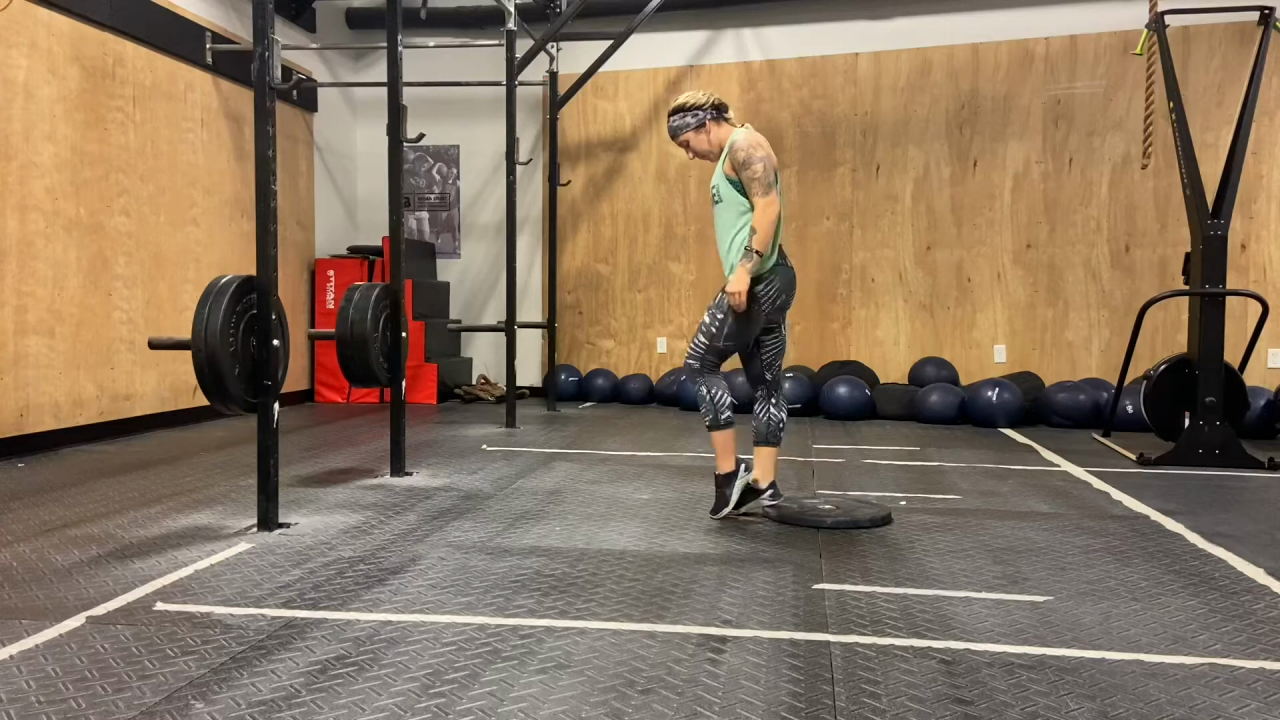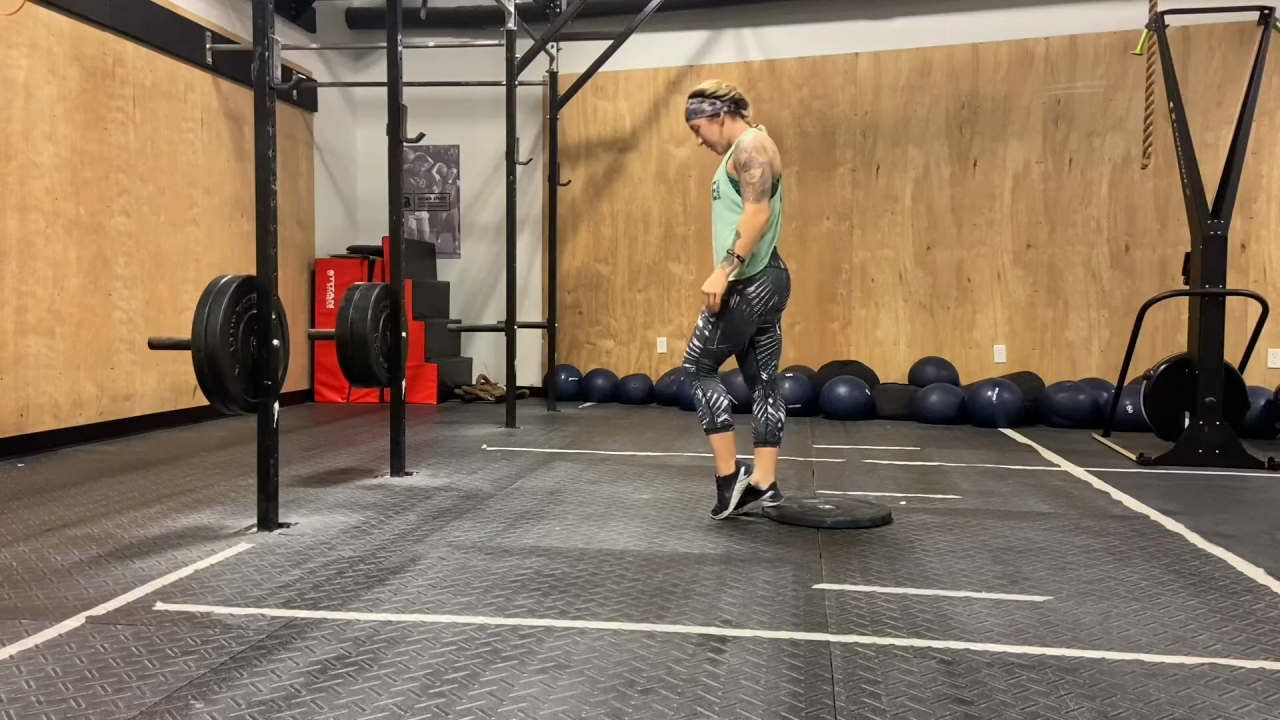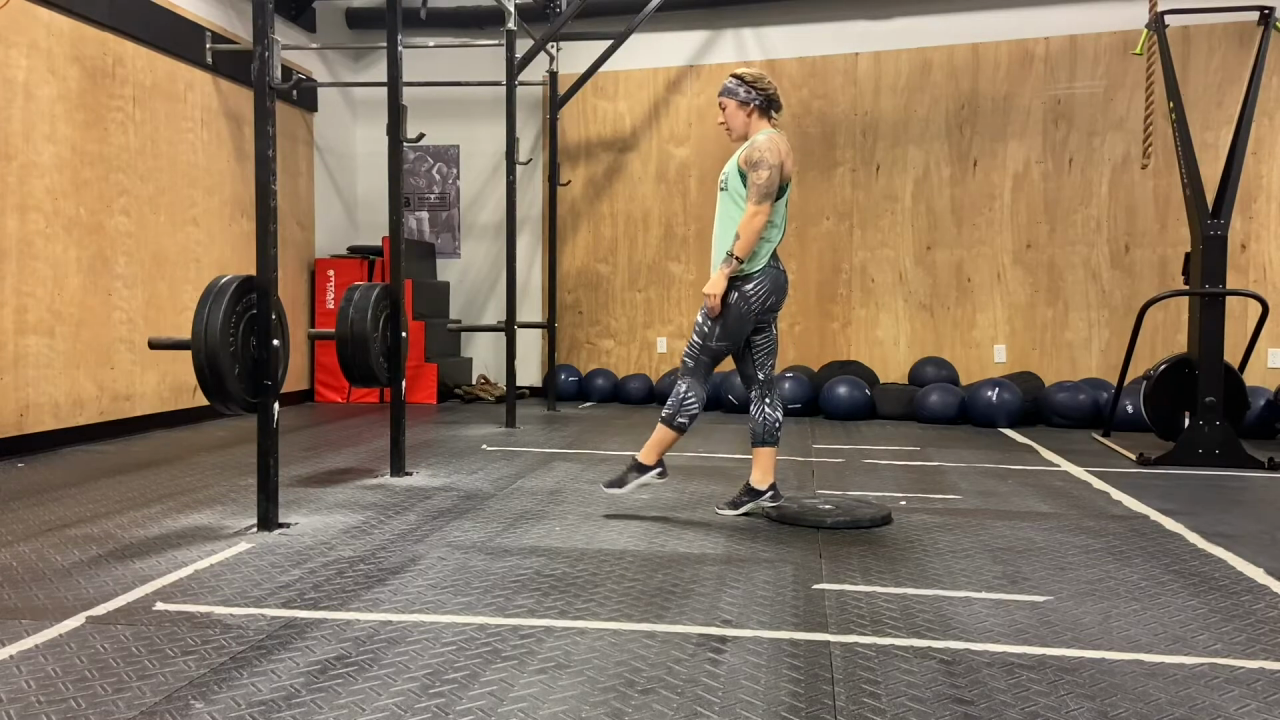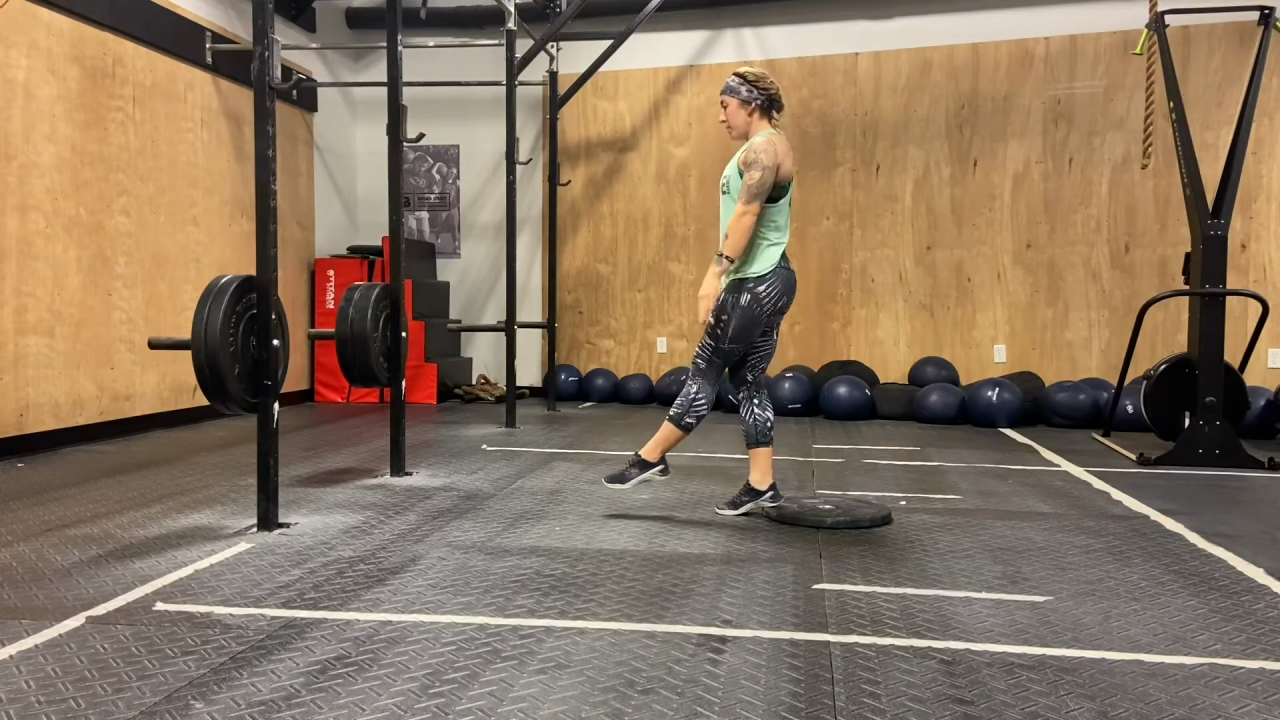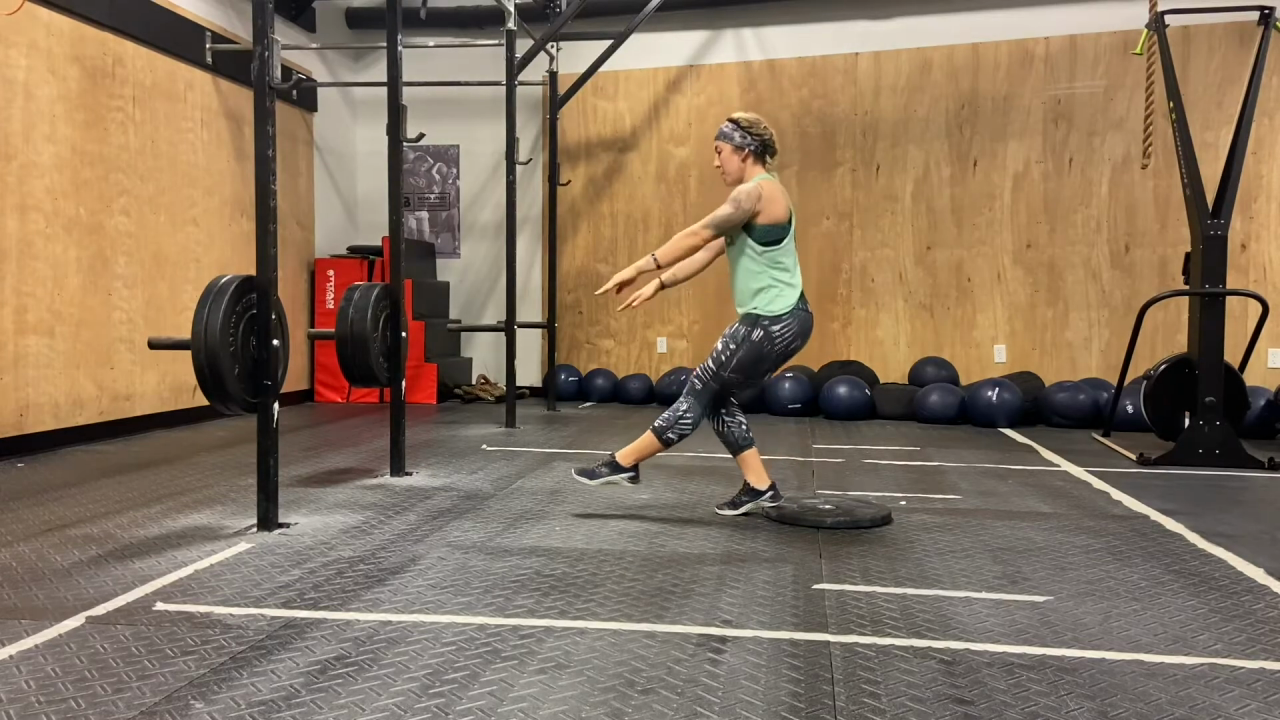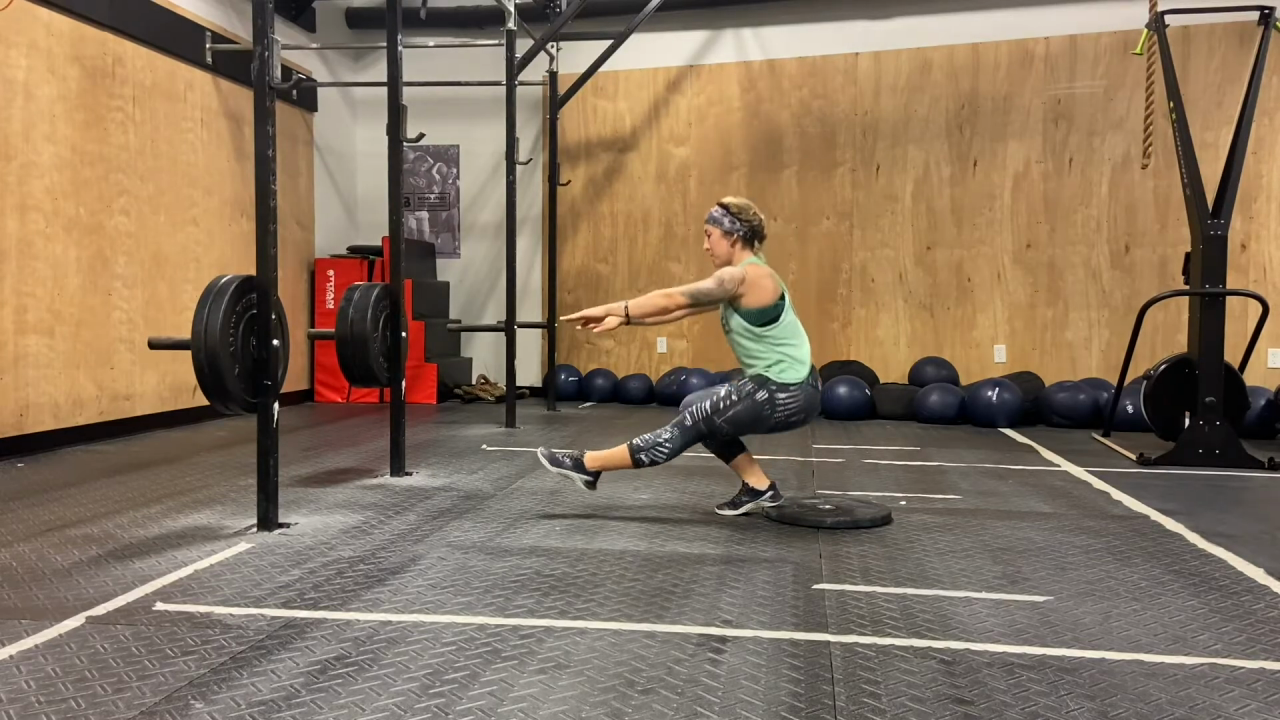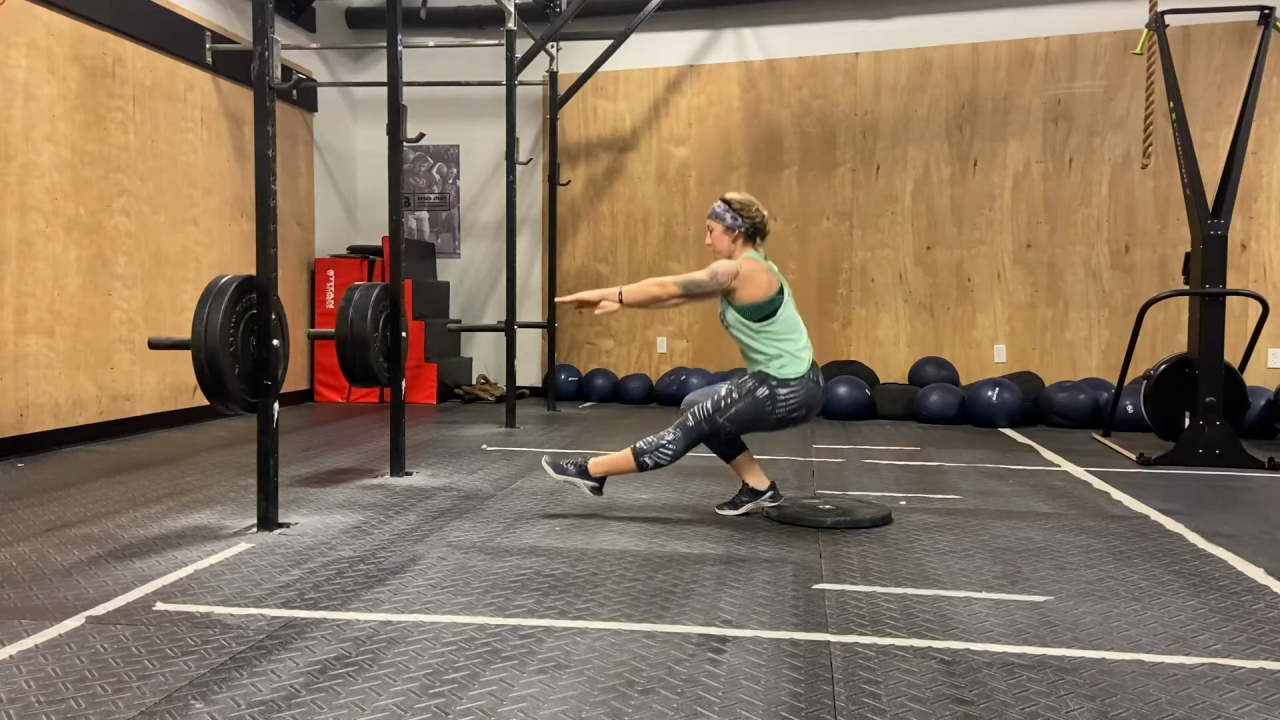
dt=0.5s
person 1, frame 1
left shoulder: (744, 144)
right shoulder: (735, 154)
left elbow: (768, 208)
left wrist: (743, 271)
left hip: (758, 280)
right hip: (766, 281)
left knee: (701, 363)
right knee: (765, 381)
left ankle: (729, 468)
right ankle: (763, 483)
person 1, frame 2
left shoulder: (751, 145)
right shoulder: (744, 150)
left elbow: (757, 214)
left wrist: (722, 270)
left hip: (750, 281)
right hip: (764, 280)
left knee: (699, 367)
right knee: (762, 382)
left ankle: (729, 471)
right ankle: (763, 483)
person 1, frame 3
left shoulder: (765, 146)
right shoulder: (759, 148)
left elbow: (757, 215)
left wrist: (722, 273)
left hip: (748, 282)
right hip: (760, 280)
left knee: (695, 368)
right knee: (759, 382)
left ankle: (649, 461)
right ankle: (763, 485)
person 1, frame 4
left shoulder: (764, 146)
right shoulder: (760, 147)
left elbow: (746, 216)
left wrist: (715, 274)
right wrist: (725, 275)
left hip: (757, 283)
right hip: (763, 282)
left knee: (706, 371)
right knee: (748, 382)
left ankle: (650, 458)
right ankle: (762, 486)
person 1, frame 5
left shoulder: (757, 192)
right shoulder: (755, 196)
left elbow: (696, 235)
right elbow: (708, 250)
left wrist: (637, 267)
right wrist: (657, 283)
left hip: (775, 324)
right hip: (777, 321)
left knee: (700, 392)
right knee: (715, 397)
left ankle: (623, 463)
right ankle: (760, 487)
person 1, frame 6
left shoulder: (743, 277)
right shoulder: (741, 279)
left elbow: (673, 299)
right elbow: (683, 307)
left wrist: (611, 308)
right wrist: (623, 317)
left hip: (787, 395)
right hip: (783, 387)
left knee: (688, 426)
right knee: (695, 412)
left ankle: (588, 465)
right ankle: (759, 487)
person 1, frame 7
left shoulder: (738, 270)
right shoulder: (750, 269)
left elbow: (668, 288)
right elbow: (682, 294)
left wrist: (607, 293)
right wrist: (619, 299)
left hip: (787, 391)
right hip: (790, 384)
left knee: (689, 427)
right knee: (698, 411)
left ankle: (591, 471)
right ankle: (759, 488)
